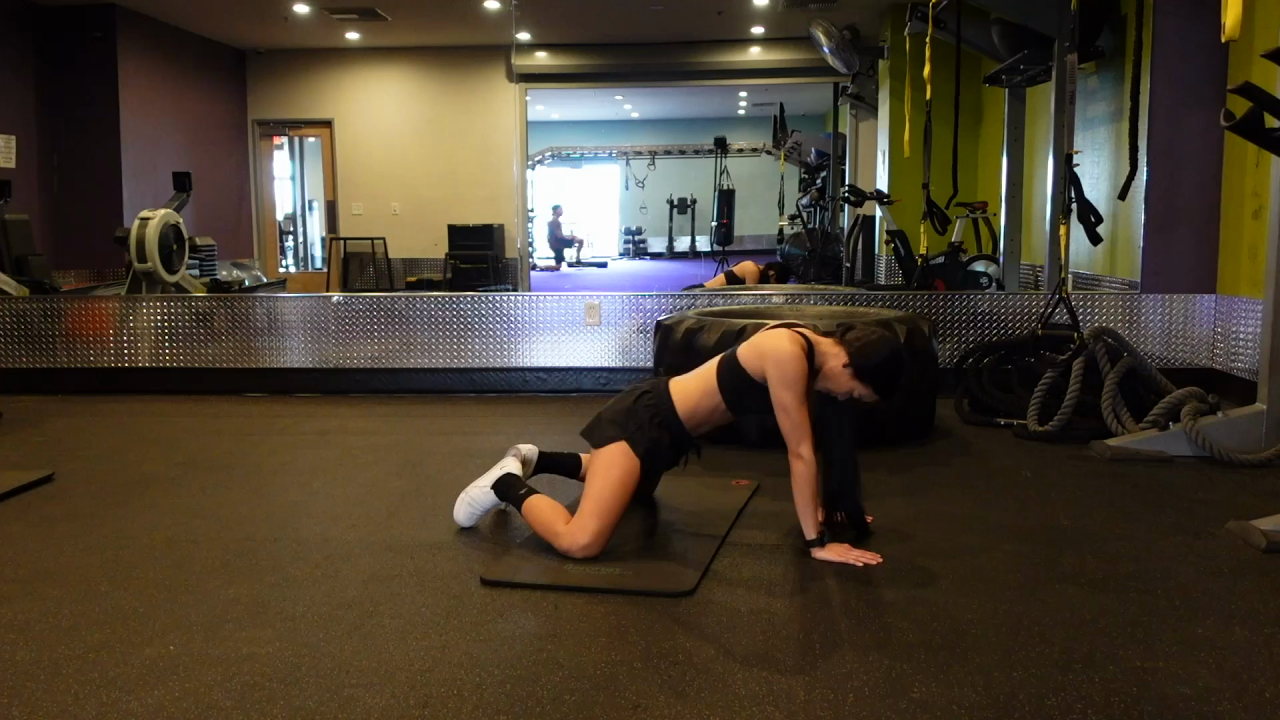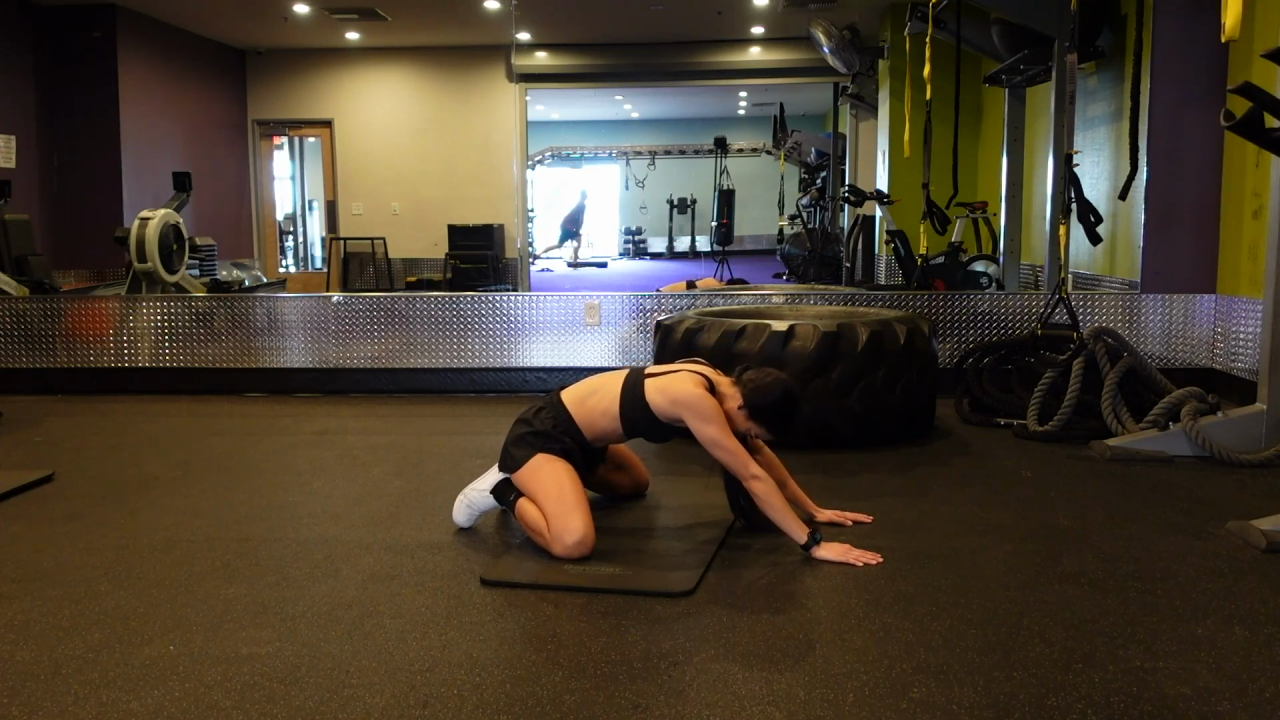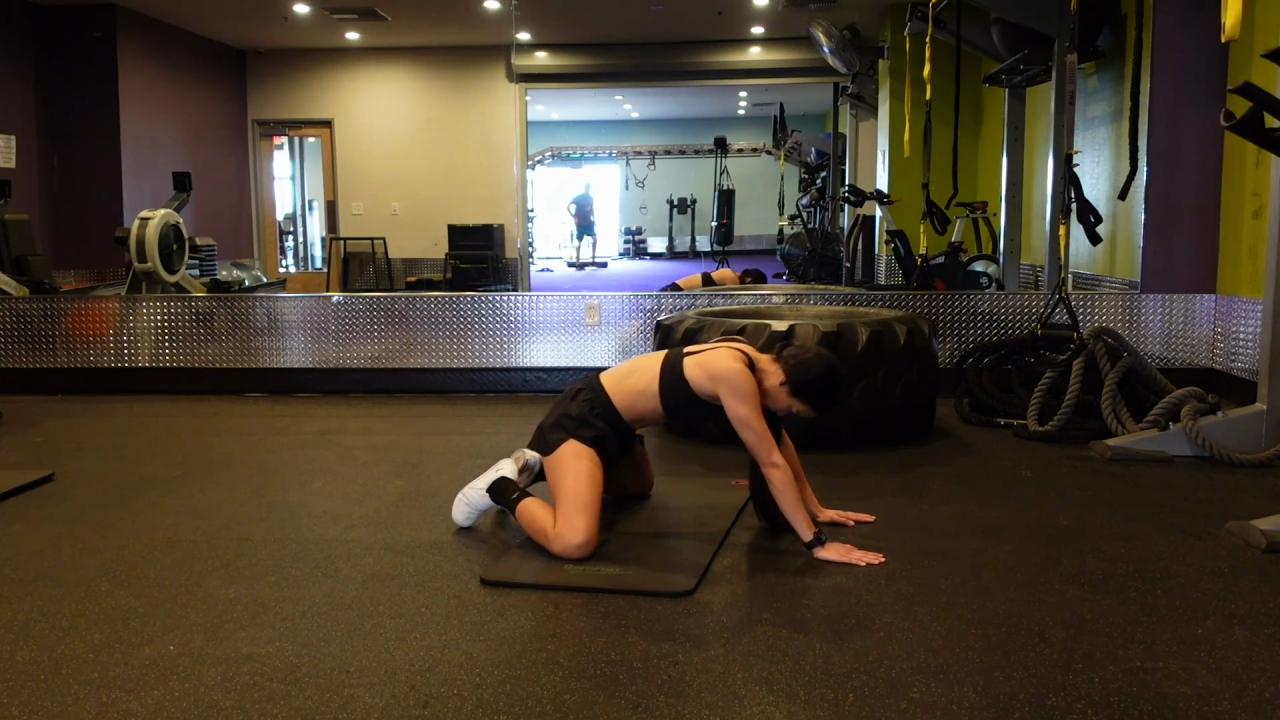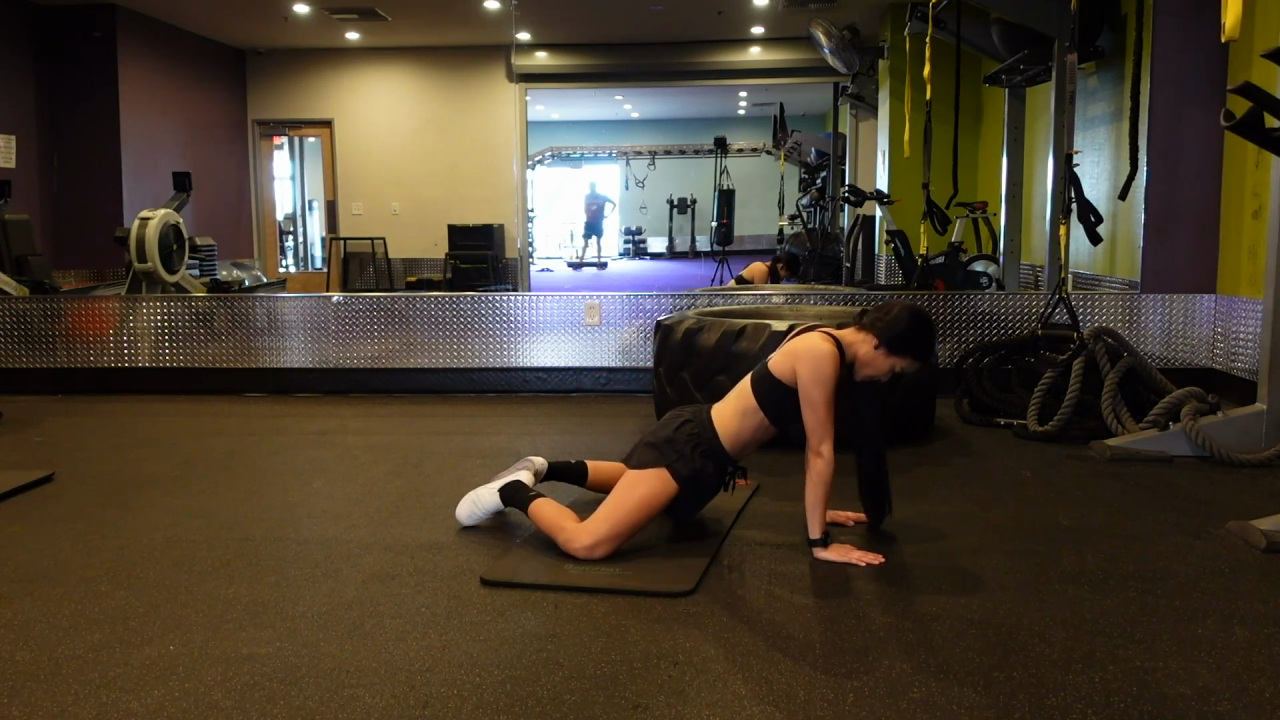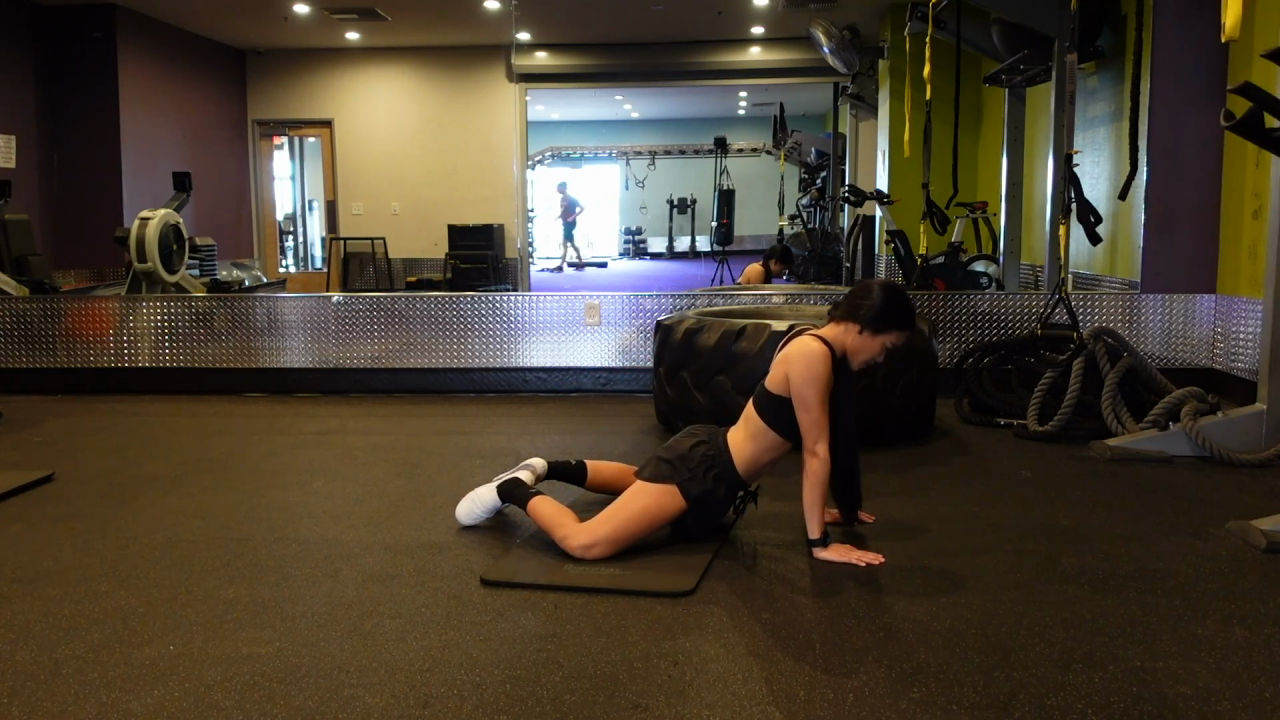
dt=1s
person 1, frame 1
left shoulder: (809, 352)
right shoulder: (788, 355)
left elbow: (807, 446)
right elbow: (800, 454)
left wrist: (823, 510)
right wrist: (818, 541)
left hip: (665, 429)
right hip: (642, 422)
left knee: (638, 491)
right knee: (581, 544)
left ankle: (534, 460)
right ankle: (510, 486)
person 1, frame 2
left shoulder: (719, 385)
right shoulder: (694, 398)
left elbow: (762, 455)
right elbow: (753, 476)
left wrist: (813, 510)
right wrist: (812, 543)
left hip: (578, 435)
right hip: (542, 435)
left knee: (635, 485)
right knee: (574, 543)
left ankle: (532, 480)
right ankle: (506, 491)
person 1, frame 3
left shoulder: (758, 366)
right shoulder: (734, 375)
left elbow: (782, 446)
right elbow: (773, 463)
left wrist: (816, 509)
right wrist: (815, 542)
left hip: (614, 420)
right hip: (581, 418)
left knee: (639, 487)
right knee: (574, 544)
left ankle: (536, 467)
right ankle: (505, 489)
person 1, frame 4
left shoulder: (832, 346)
right shoulder: (822, 353)
left elbow: (818, 447)
right elbow: (820, 452)
left wrist: (820, 509)
right wrist: (819, 541)
left hip: (700, 444)
right hip: (689, 446)
left knee: (635, 485)
right knee: (587, 544)
left ankle: (544, 470)
right ankle: (516, 491)
person 1, frame 5
left shoulder: (821, 347)
right shoulder: (812, 354)
left elbow: (815, 447)
right elbow: (815, 452)
left wrist: (820, 509)
right wrist: (819, 541)
left hip: (711, 459)
right hip: (701, 466)
left knee: (638, 482)
right knee: (584, 543)
left ankle: (548, 469)
right ankle: (516, 490)
